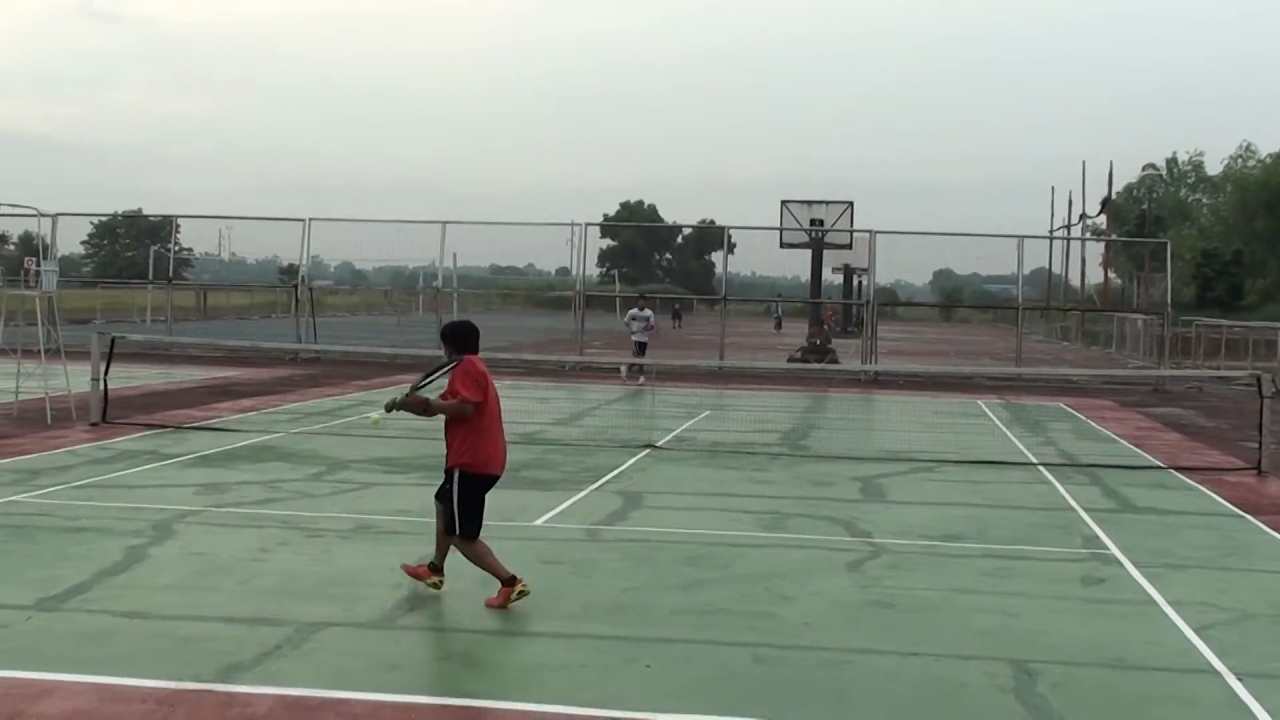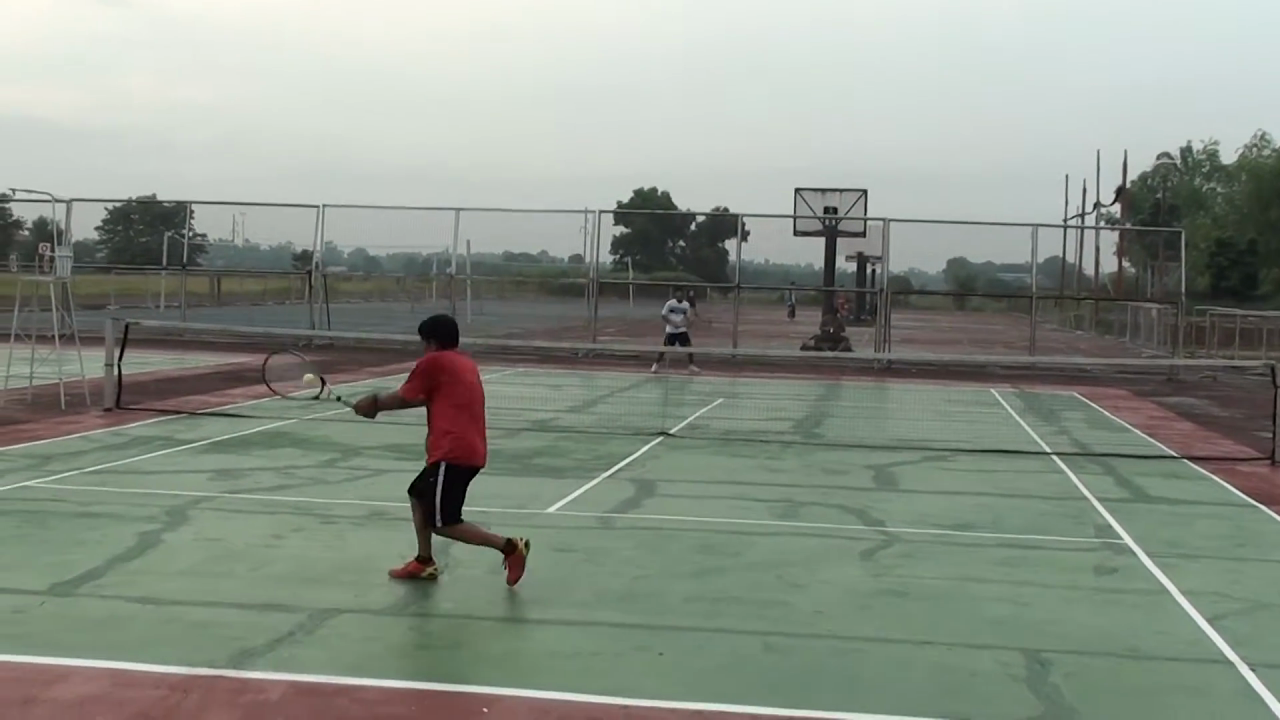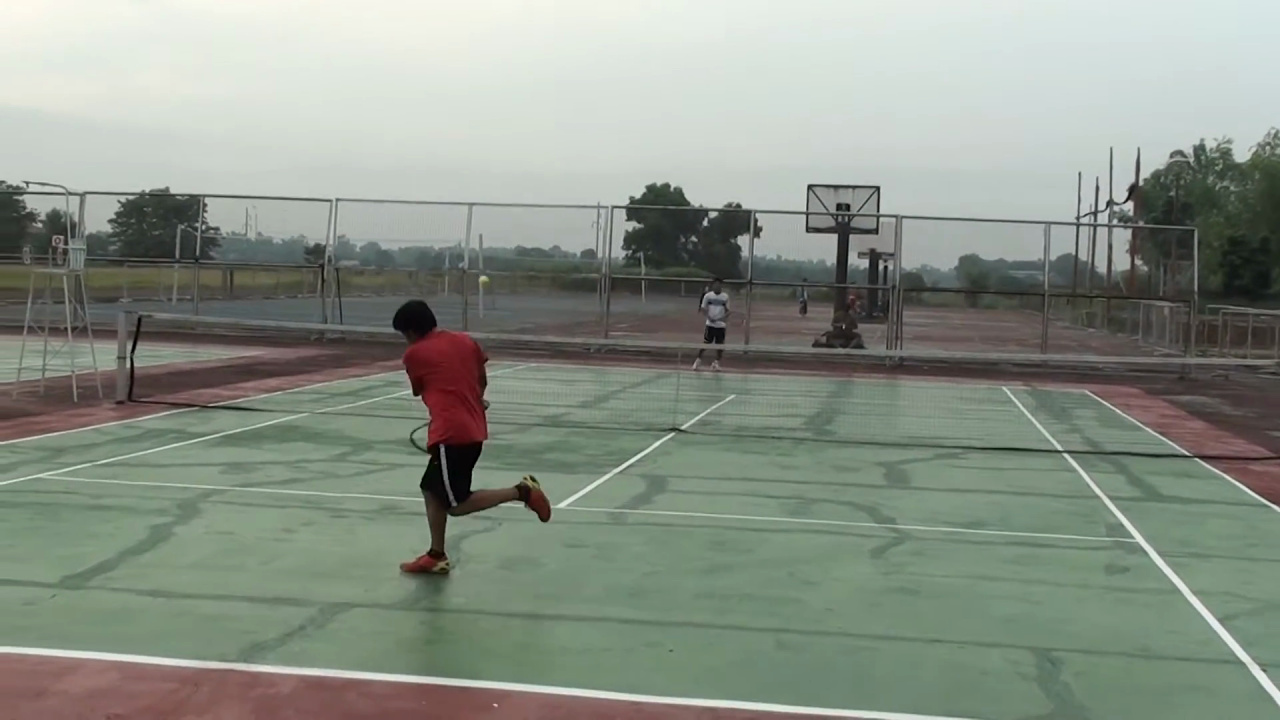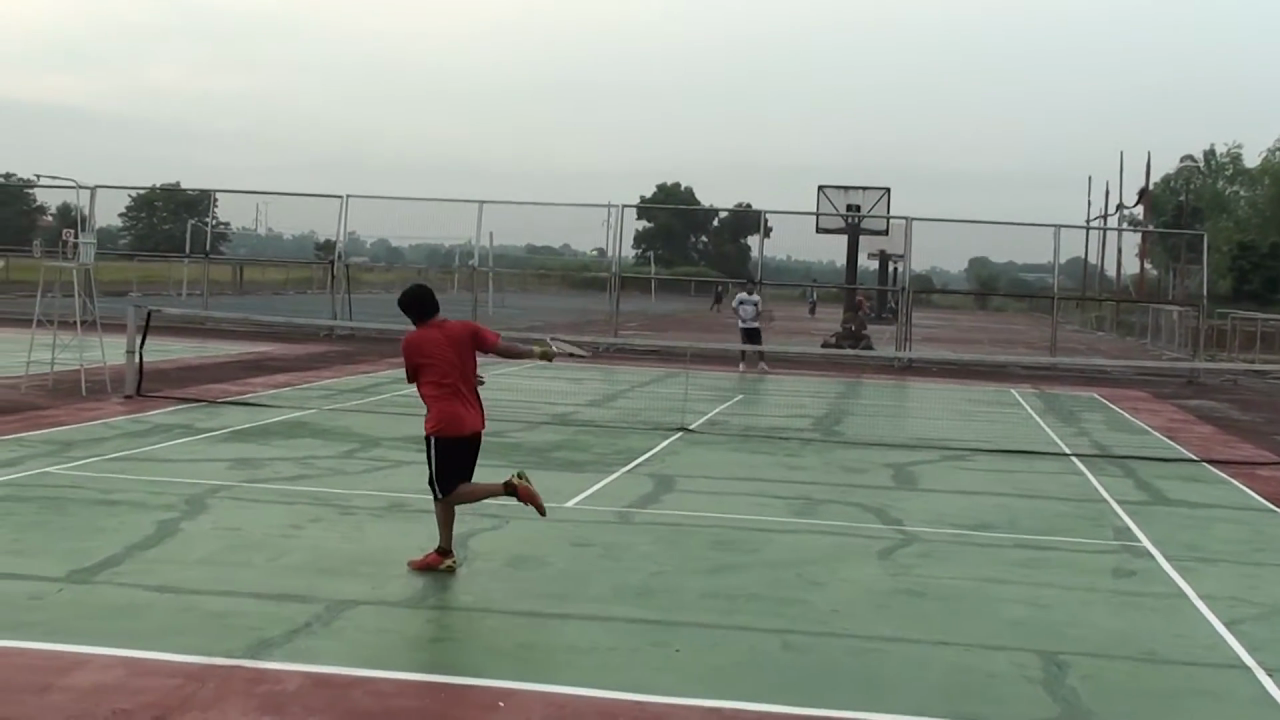
dt=0.2s
person 1, frame 1
left shoulder: (467, 366)
right shoulder: (475, 368)
left elbow: (465, 407)
right elbow: (450, 406)
left wrist: (427, 403)
right wrist: (412, 402)
left hip: (473, 462)
right hip: (483, 460)
left knee: (461, 535)
right knee: (444, 503)
left ankle: (511, 584)
right ankle: (436, 568)
person 1, frame 2
left shoulder: (433, 363)
right shoulder: (467, 365)
left elbow: (403, 399)
left wrist: (372, 403)
right wrist: (377, 402)
left hip: (455, 454)
right hip: (469, 449)
left knee: (442, 523)
right knee: (418, 495)
left ankle: (509, 545)
right ankle: (425, 561)
person 1, frame 3
left shoulder: (413, 355)
right shoulder: (465, 341)
right elbow: (481, 378)
left hip: (451, 433)
right hip: (473, 431)
left knee: (459, 502)
right knee: (432, 489)
left ankle: (522, 490)
right ankle: (437, 556)
person 1, frame 4
left shoulder: (411, 342)
right shoulder: (465, 329)
right elbow: (503, 348)
right wrist: (538, 352)
left hip: (444, 425)
right hip: (472, 424)
left knee: (449, 494)
right knee: (445, 489)
left ankle: (510, 487)
right ankle: (444, 553)
